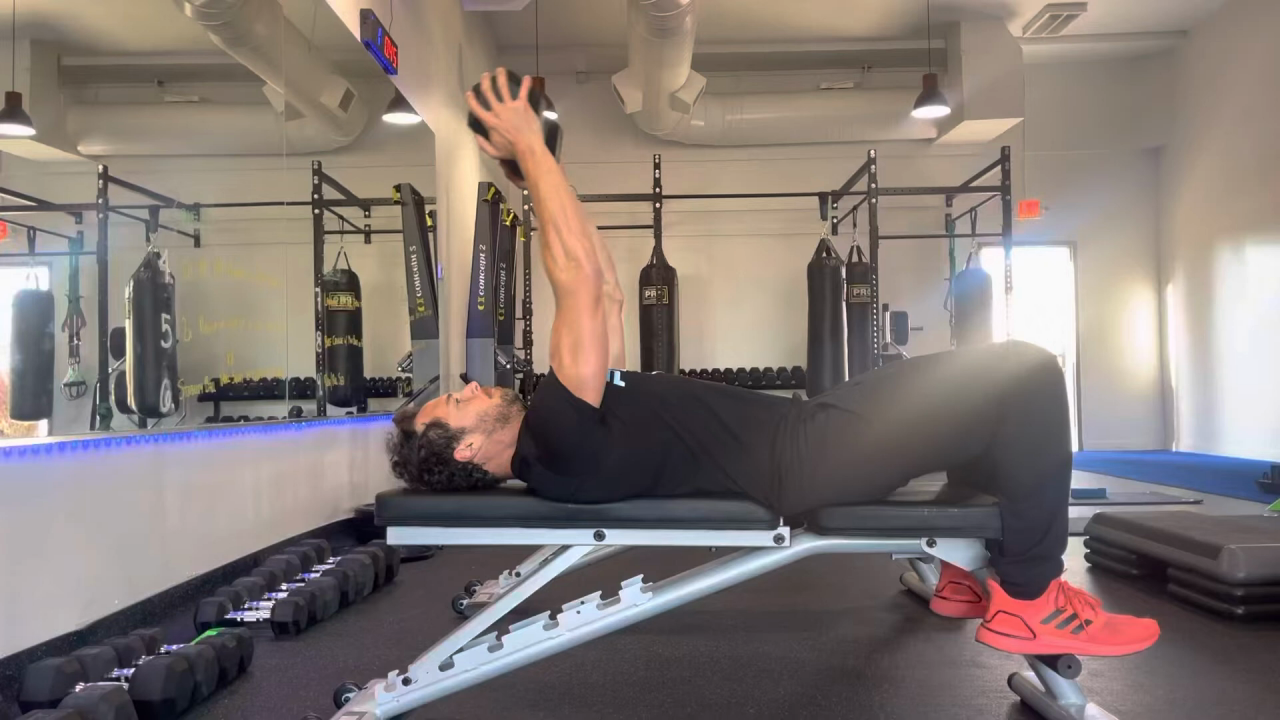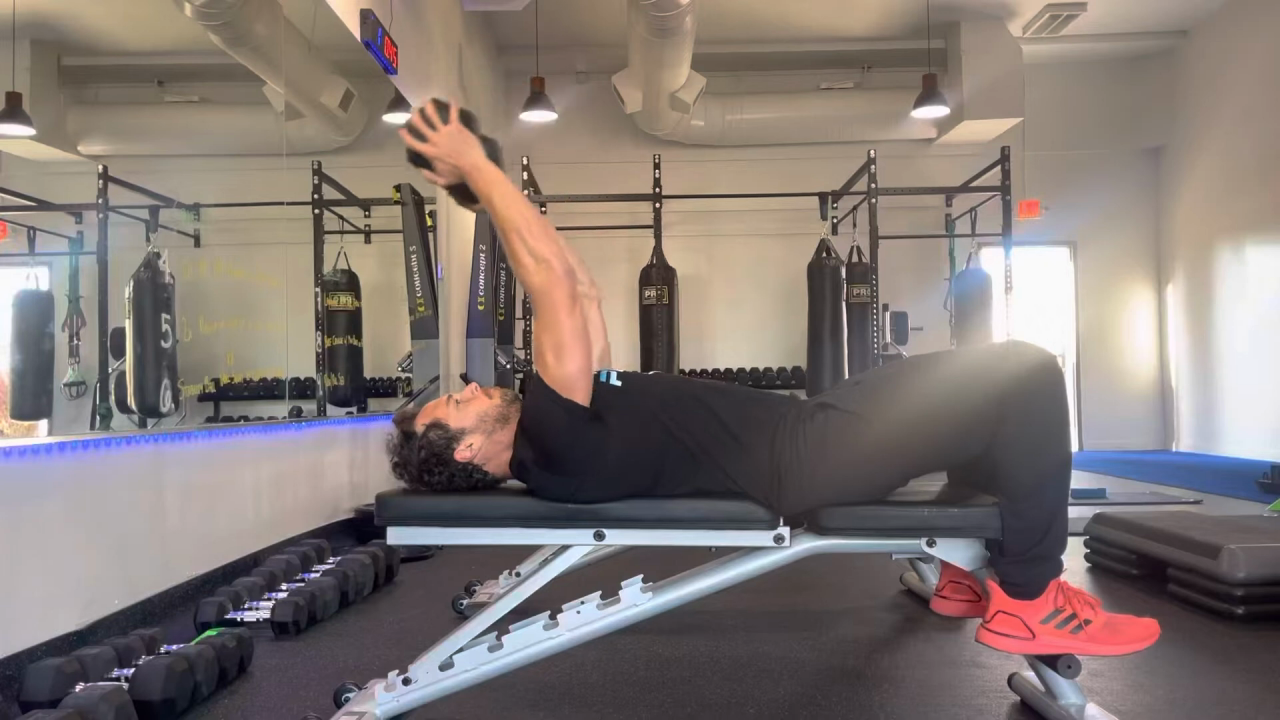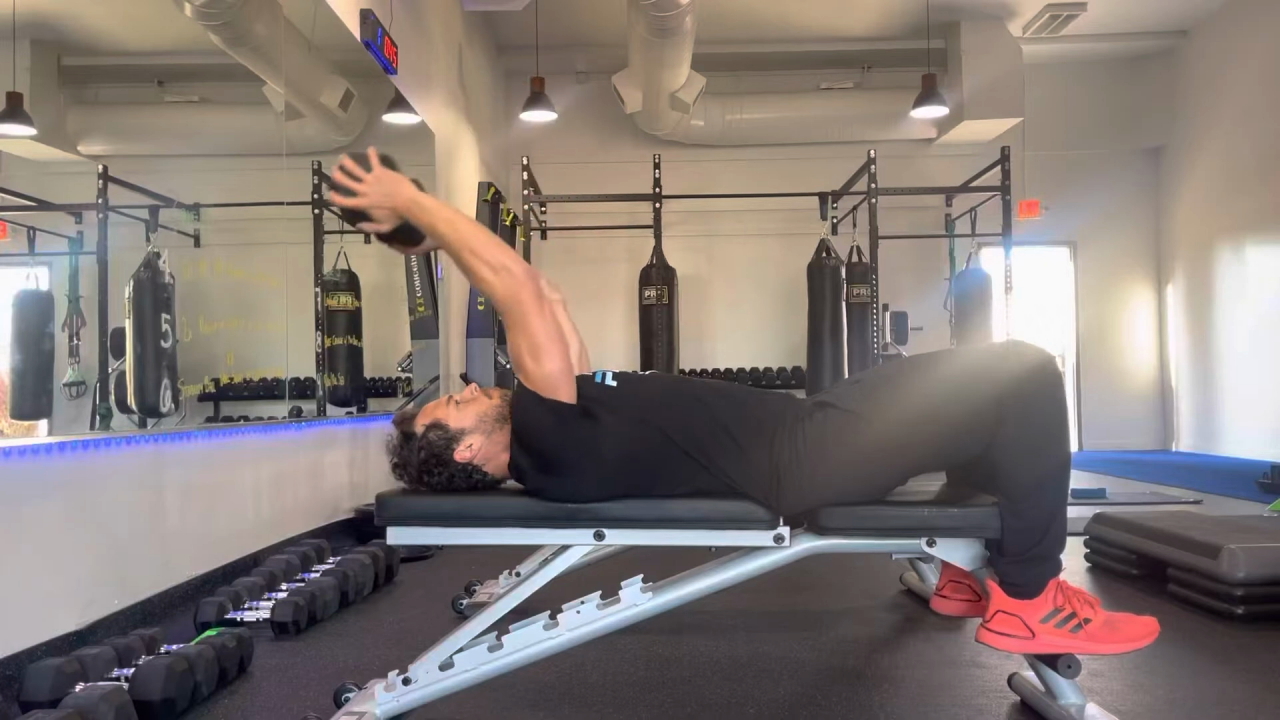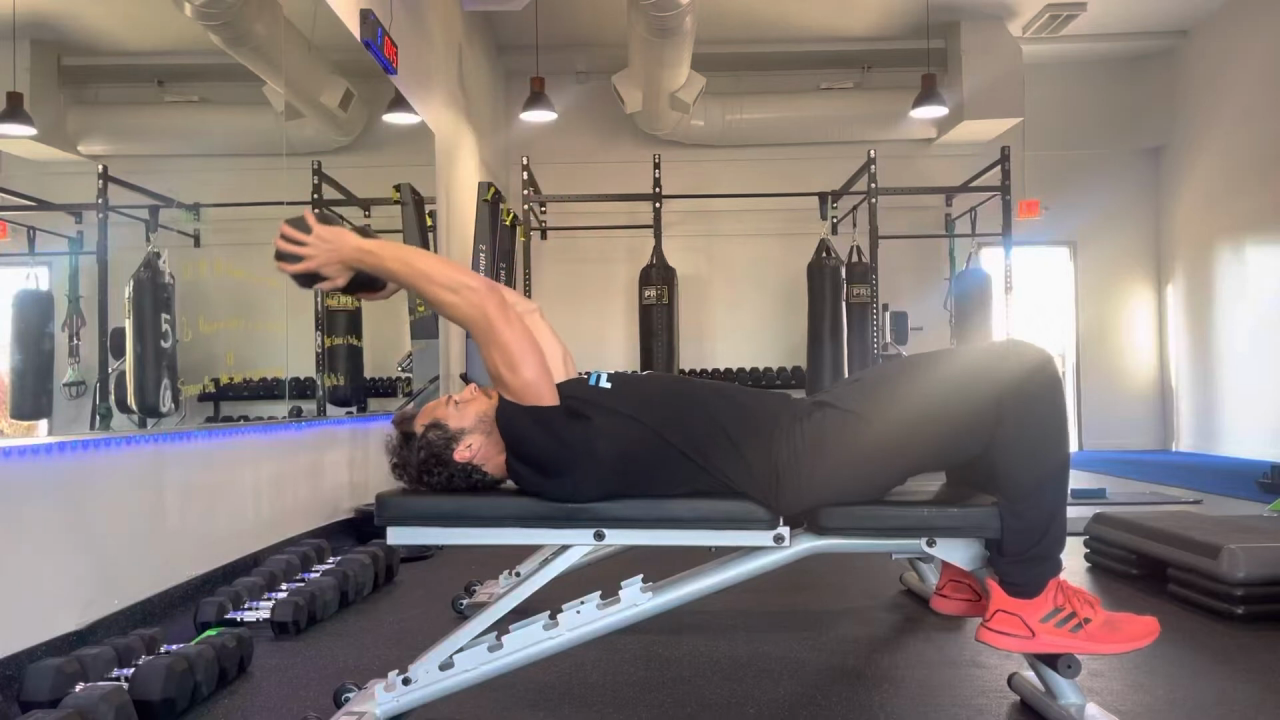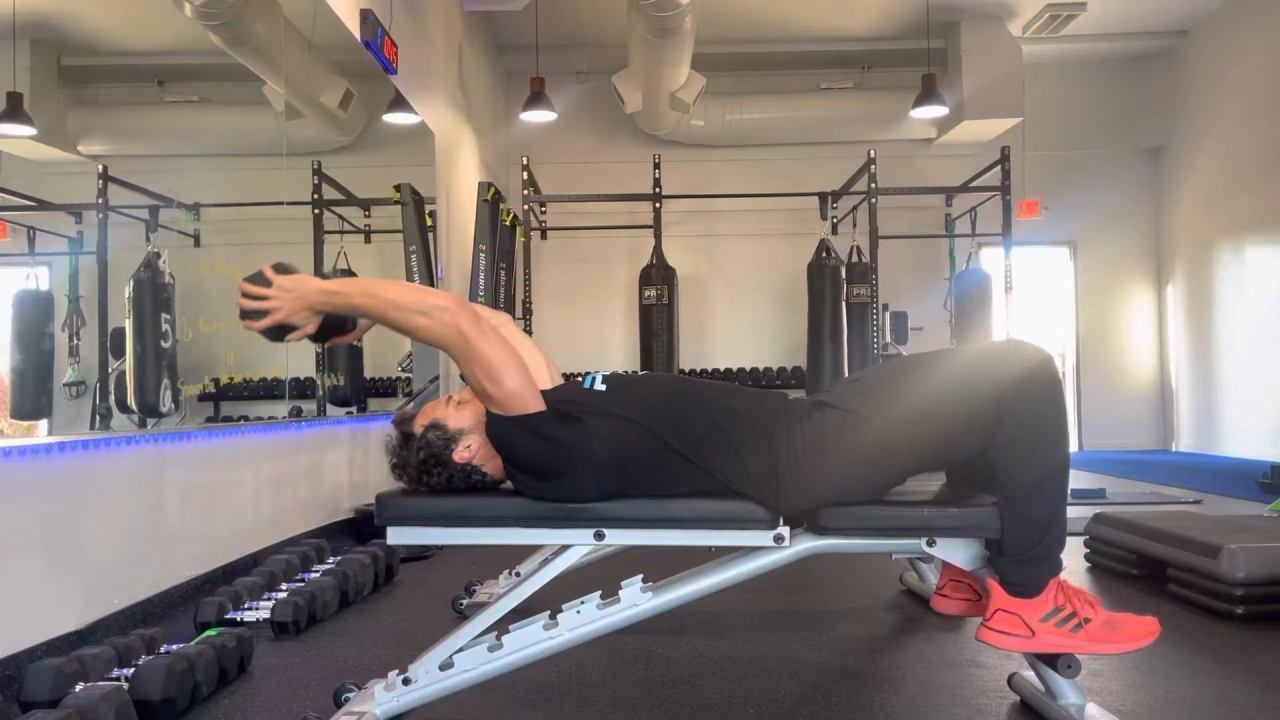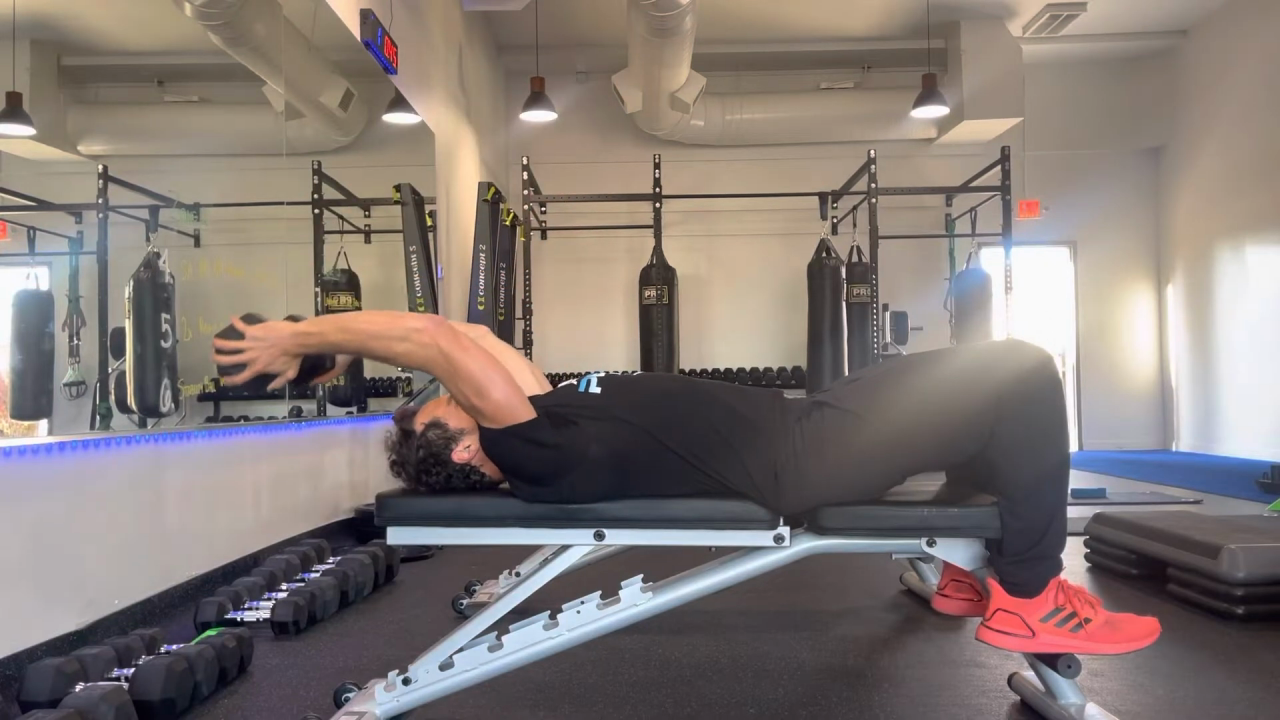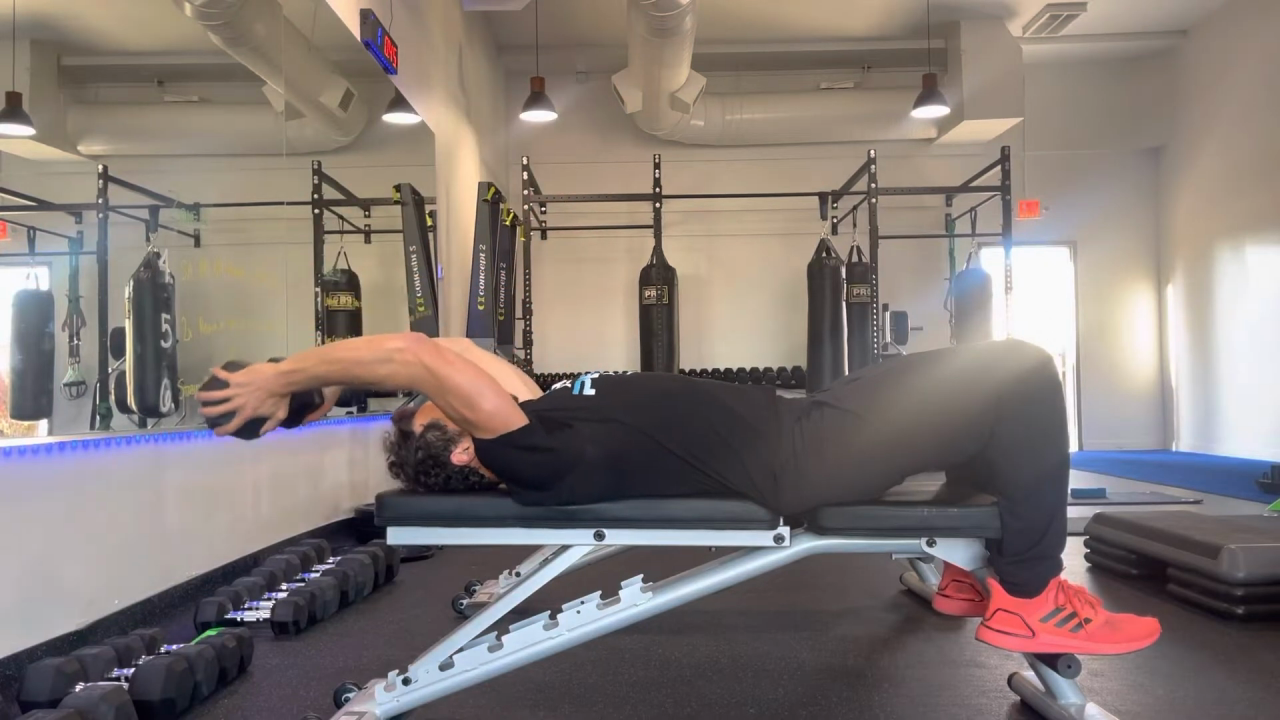
dt=0.3s
person 1, frame 1
left shoulder: (556, 427)
right shoulder: (560, 445)
left elbow: (599, 292)
right elbow: (581, 282)
left wrist: (529, 158)
right wrist: (529, 147)
left hip: (806, 427)
right hip: (808, 460)
left knee: (997, 381)
right knee: (1028, 376)
left ankle: (977, 568)
right ankle: (1027, 600)
person 1, frame 2
left shoulder: (555, 432)
right shoulder: (555, 448)
left elbow: (572, 296)
right elbow: (559, 283)
left wrist: (481, 181)
right wrist: (476, 165)
left hip: (805, 424)
right hip: (807, 459)
left knee: (994, 380)
right knee: (1026, 375)
left ankle: (977, 570)
right ankle: (1027, 601)
person 1, frame 3
left shoulder: (549, 431)
right shoulder: (550, 451)
left elbow: (535, 305)
right elbow: (522, 295)
left wrist: (424, 221)
right wrist: (408, 201)
left hip: (802, 427)
right hip: (804, 460)
left knee: (995, 374)
right knee: (1025, 376)
left ankle: (974, 570)
right ankle: (1025, 602)
person 1, frame 4
left shoulder: (548, 425)
right shoulder: (547, 453)
left elbow: (507, 314)
right elbow: (491, 310)
left wrist: (370, 259)
right wrist: (359, 249)
left hip: (799, 420)
right hip: (803, 460)
left knee: (991, 377)
right knee: (1021, 375)
left ankle: (974, 568)
right ankle: (1024, 599)
person 1, frame 5
left shoulder: (551, 420)
right shoulder: (541, 456)
left elbow: (486, 329)
right elbow: (462, 323)
left wrist: (348, 305)
right wrist: (320, 294)
left hip: (801, 420)
right hip: (803, 460)
left knee: (993, 376)
right knee: (1023, 374)
left ankle: (973, 565)
right ankle: (1024, 599)
person 1, frame 6
left shoulder: (544, 421)
right shoulder: (541, 461)
left elbow: (471, 341)
right elbow: (443, 339)
left wrist: (323, 339)
right wrist: (298, 337)
left hip: (798, 416)
right hip: (804, 457)
left knee: (993, 375)
right knee: (1021, 373)
left ankle: (974, 568)
right ankle: (1027, 600)
person 1, frame 7
left shoulder: (537, 420)
right shoulder: (532, 462)
left elbow: (455, 352)
right elbow: (423, 355)
left wrist: (296, 374)
right wrist: (279, 379)
left hip: (799, 418)
right hip: (804, 459)
left knee: (993, 374)
right knee: (1023, 373)
left ankle: (973, 568)
right ankle: (1028, 600)
